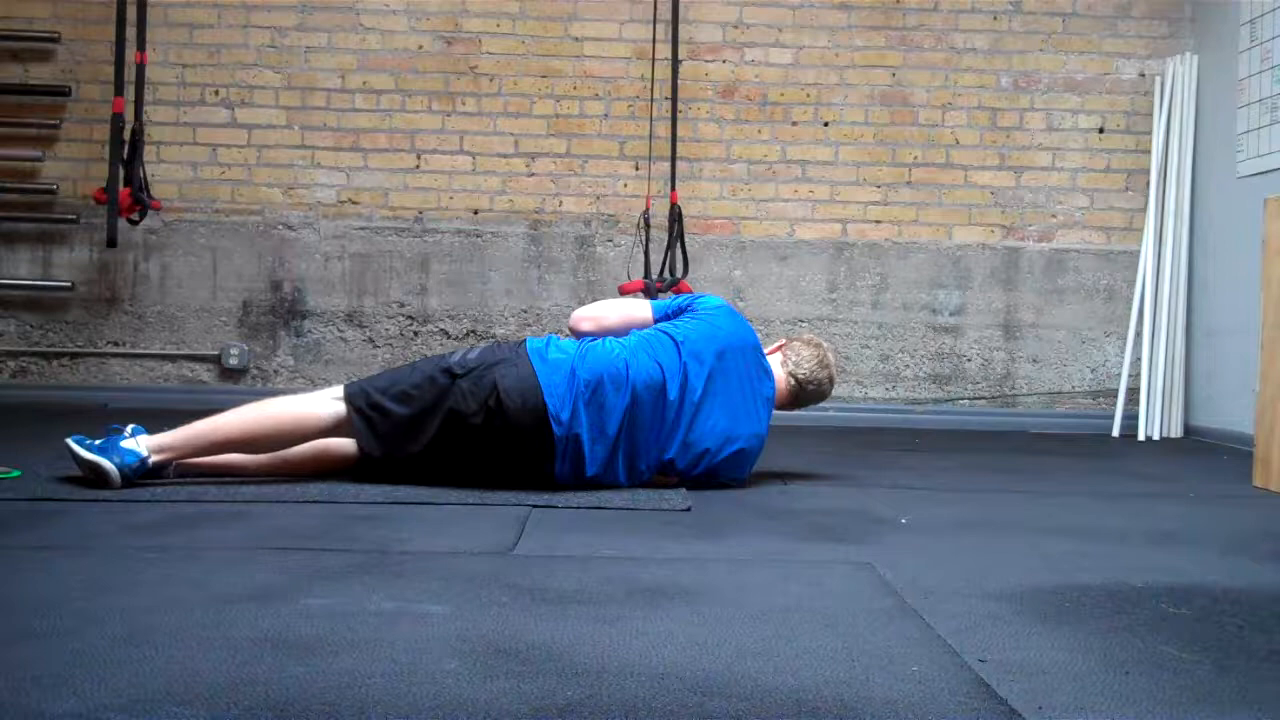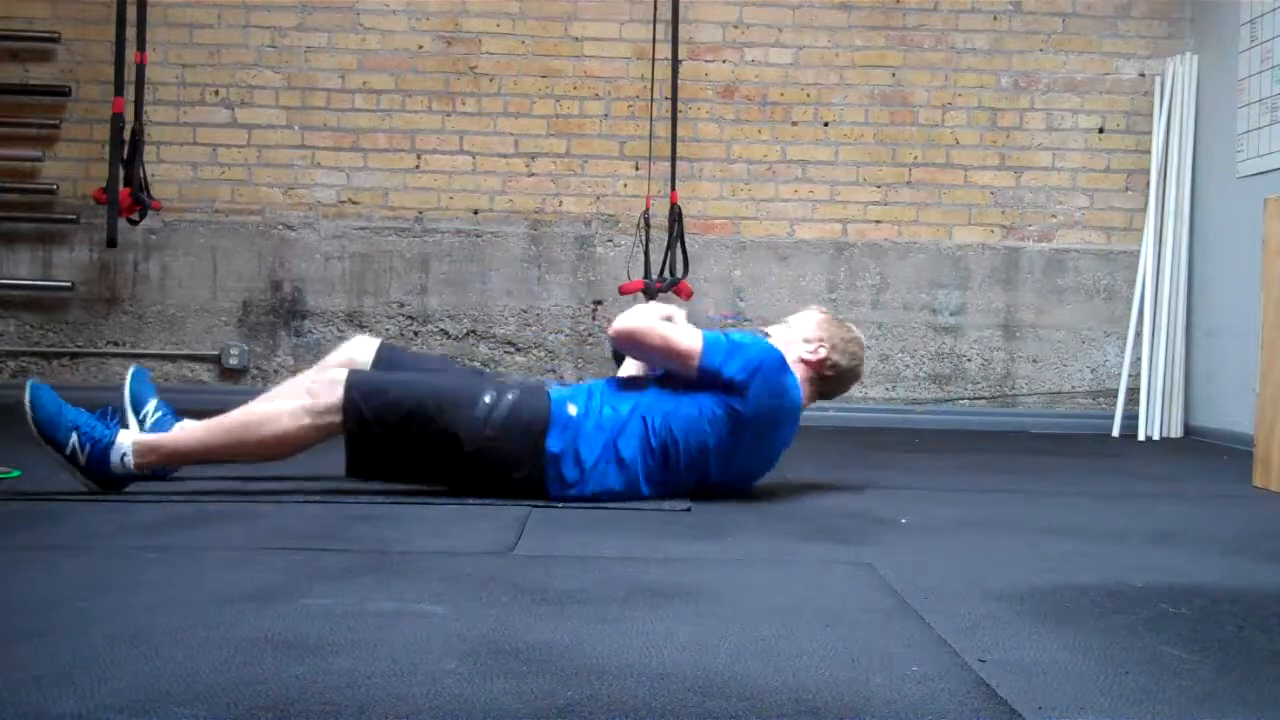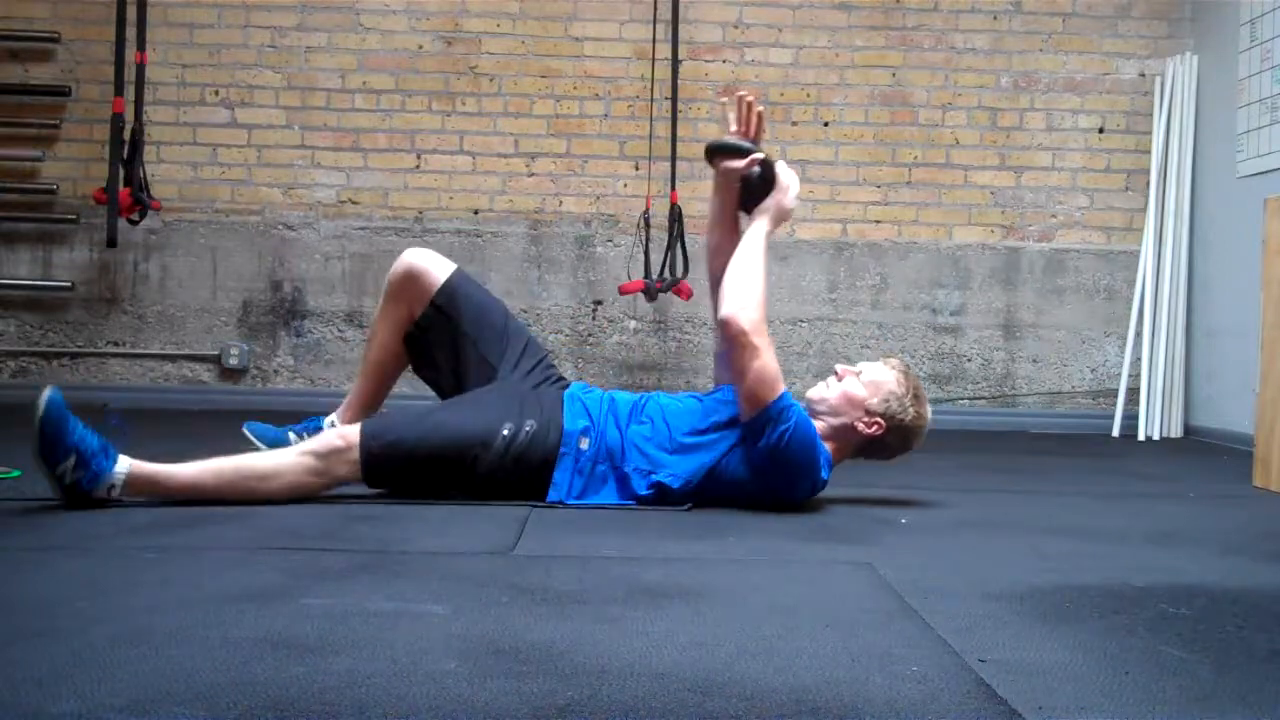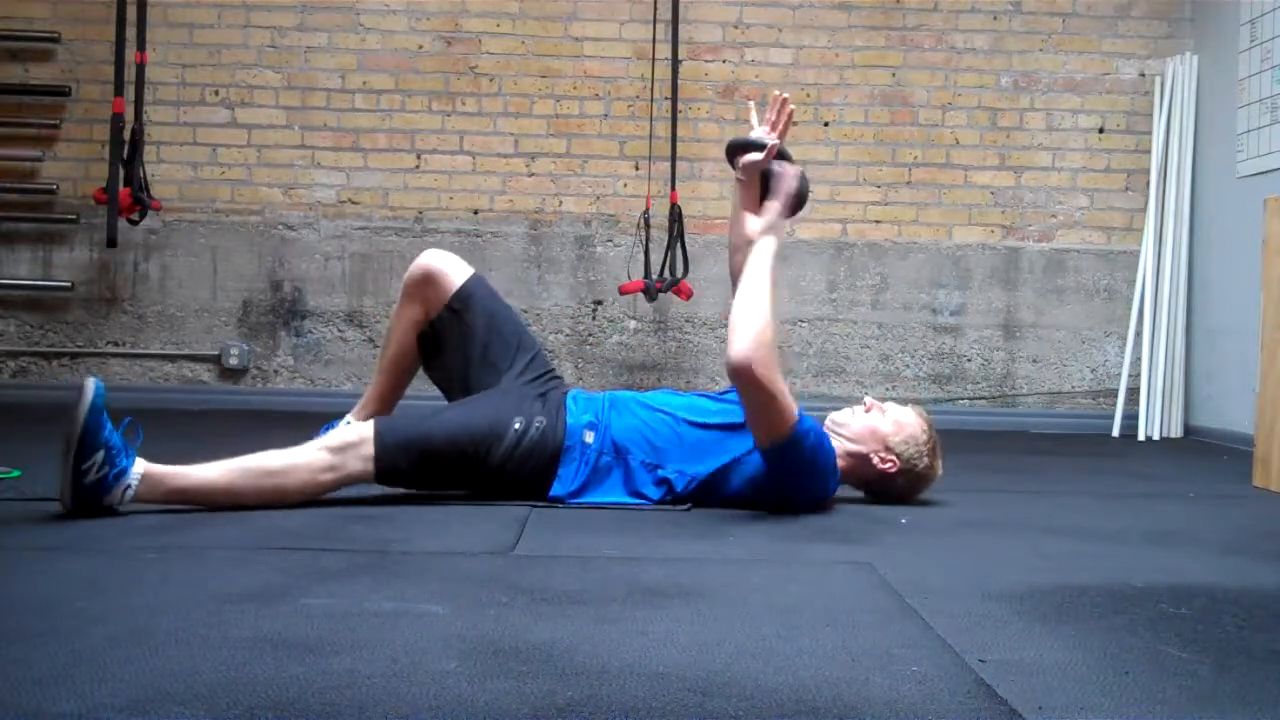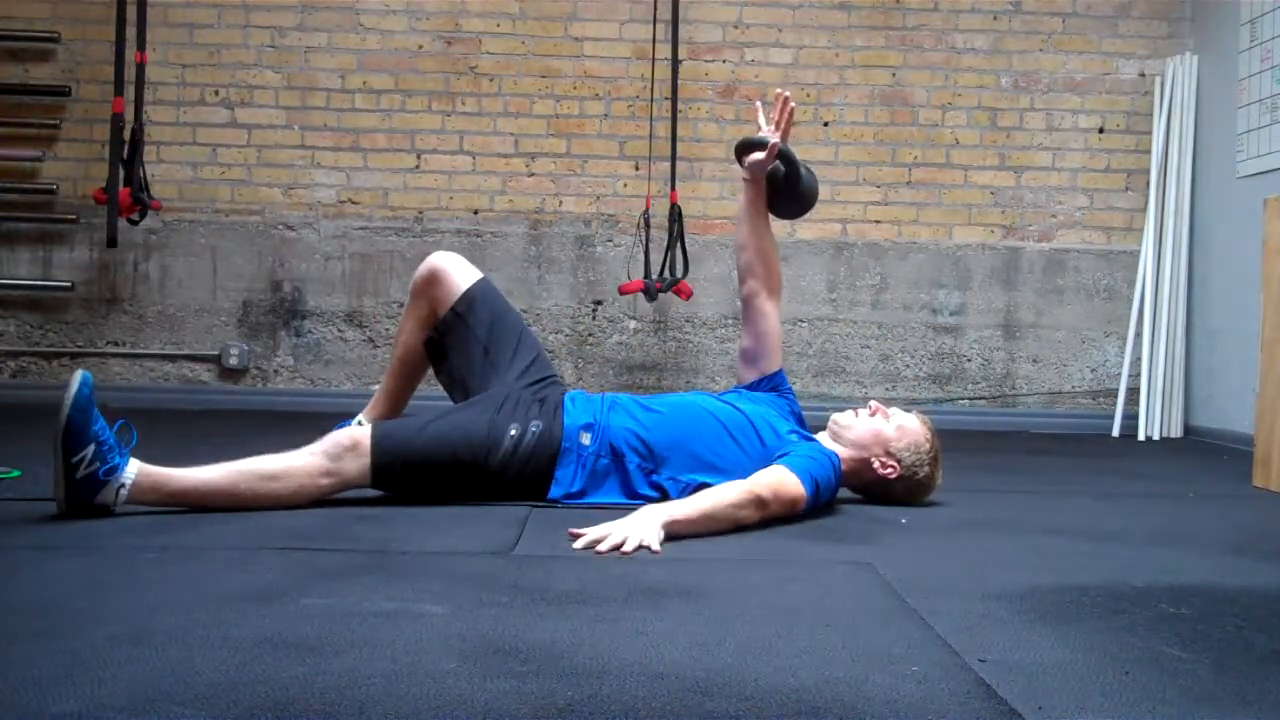
dt=1s
person 1, frame 1
left shoulder: (722, 318)
right shoulder: (744, 448)
left elbow: (585, 320)
right elbow: (654, 464)
left hip: (526, 381)
right hip: (547, 458)
left knee: (334, 409)
right knee: (347, 449)
left ankle: (143, 451)
right ankle: (156, 457)
person 1, frame 2
left shoulder: (765, 374)
right shoulder: (756, 412)
left elbow: (630, 331)
left wrist: (654, 314)
right wrist: (647, 355)
left hip: (547, 444)
right hip: (552, 420)
left knee: (330, 394)
right knee: (355, 357)
left ankle: (125, 453)
right ankle: (181, 432)
person 1, frame 3
left shoulder: (795, 459)
right shoulder: (776, 416)
left elbow: (741, 324)
right elbow: (726, 300)
left wrist: (764, 223)
right wrist: (727, 189)
left hip: (553, 455)
right hip: (555, 401)
left knee: (329, 460)
right knee: (416, 270)
left ankle: (112, 474)
right ankle: (341, 423)
person 1, frame 4
left shoulder: (805, 465)
right shoulder: (790, 427)
left elbow: (745, 358)
right elbow: (754, 318)
left wrist: (764, 238)
right wrist: (747, 186)
left hip: (553, 453)
right hip: (554, 404)
left knee: (340, 460)
right knee: (432, 271)
left ankle: (124, 479)
right ankle: (362, 421)
person 1, frame 5
left shoulder: (811, 470)
right shoulder: (782, 415)
left elbow: (753, 497)
right elbow: (759, 296)
left wrist: (657, 514)
right wrist: (757, 183)
left hip: (547, 454)
right hip: (550, 404)
left knee: (339, 462)
right knee: (441, 272)
left ankle: (120, 479)
right ankle: (376, 422)
